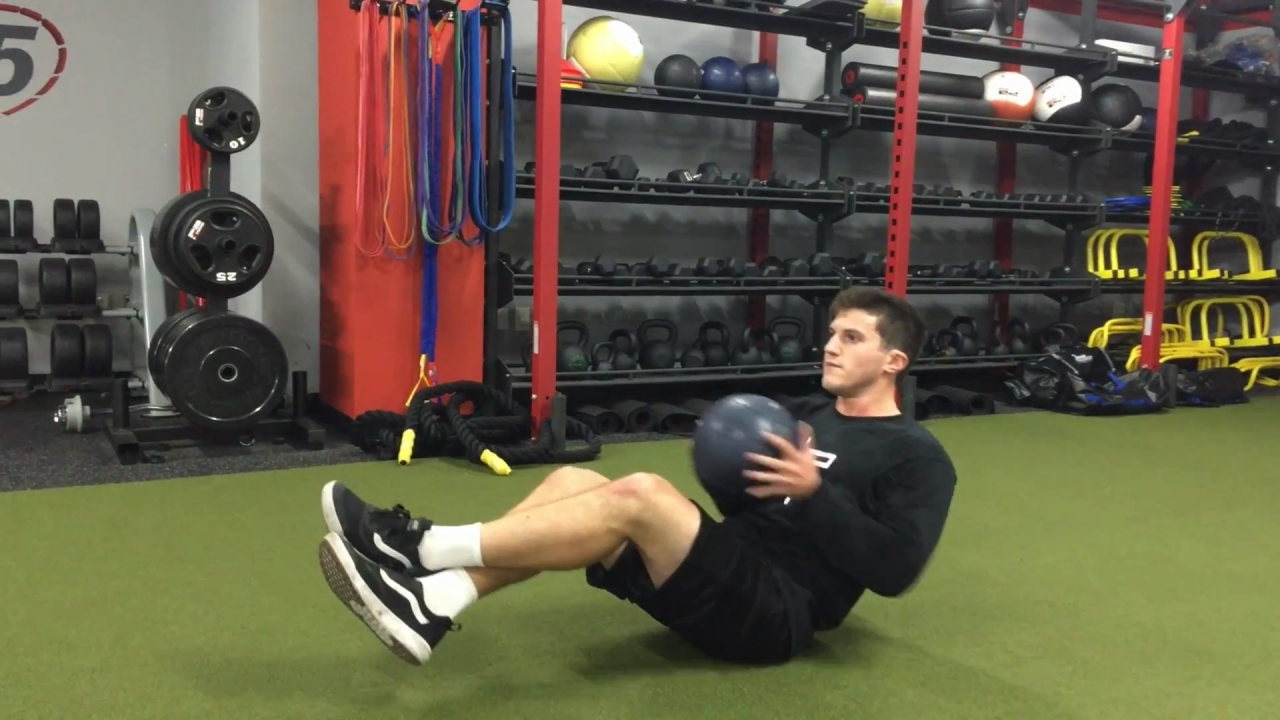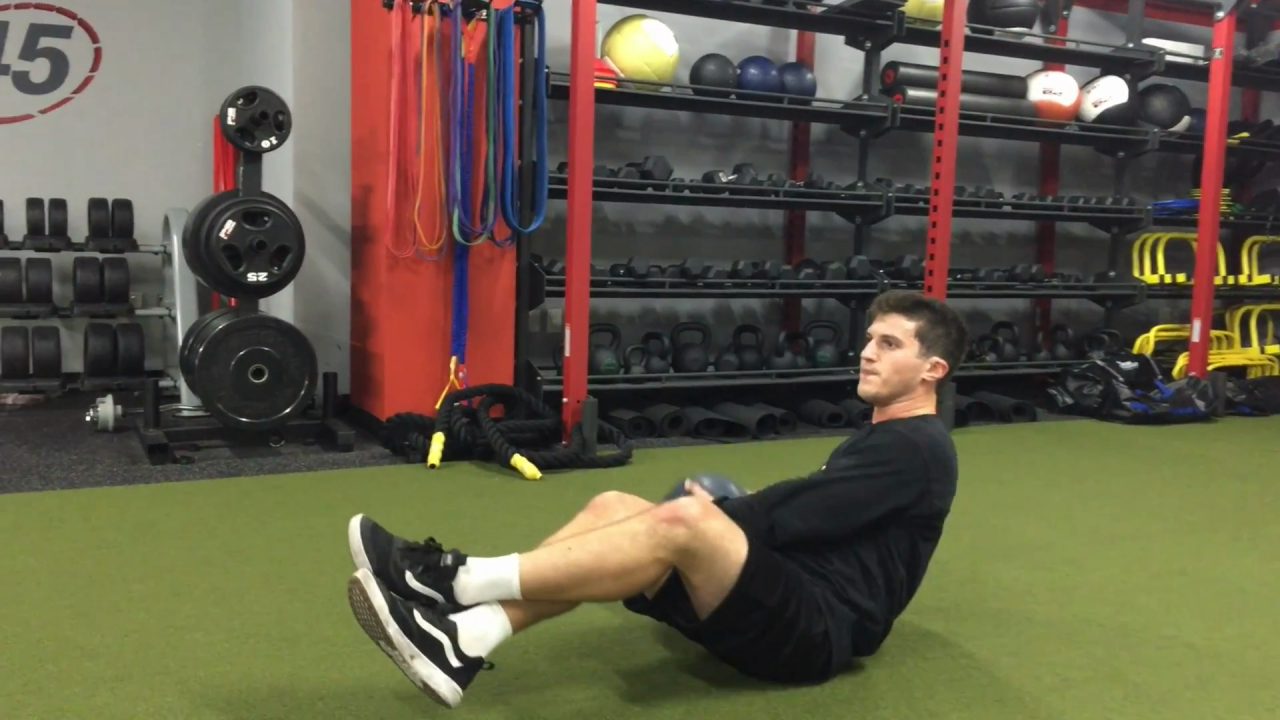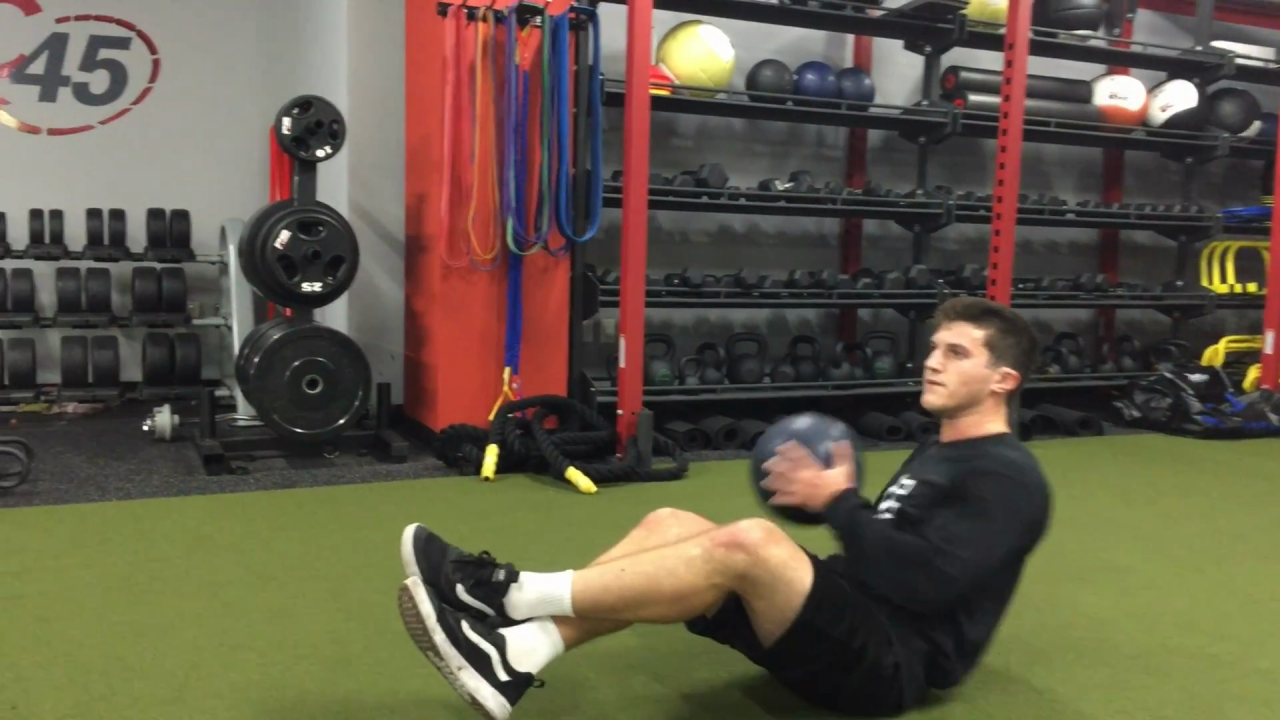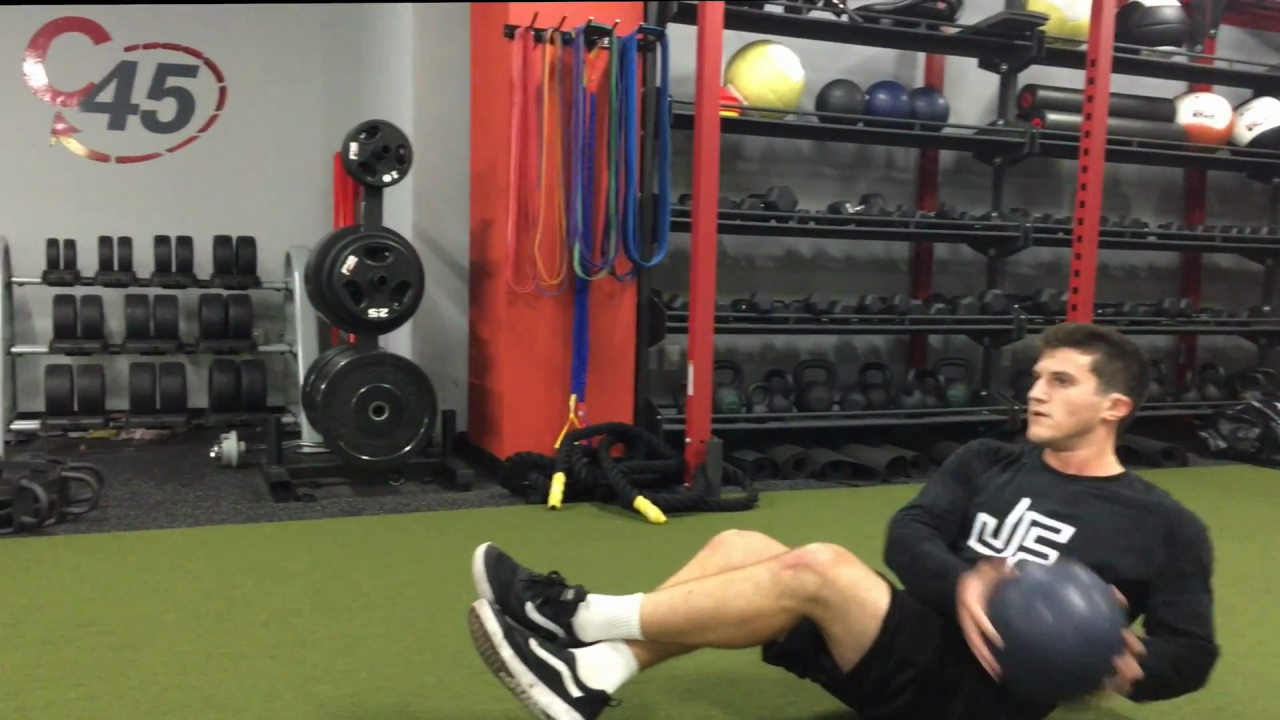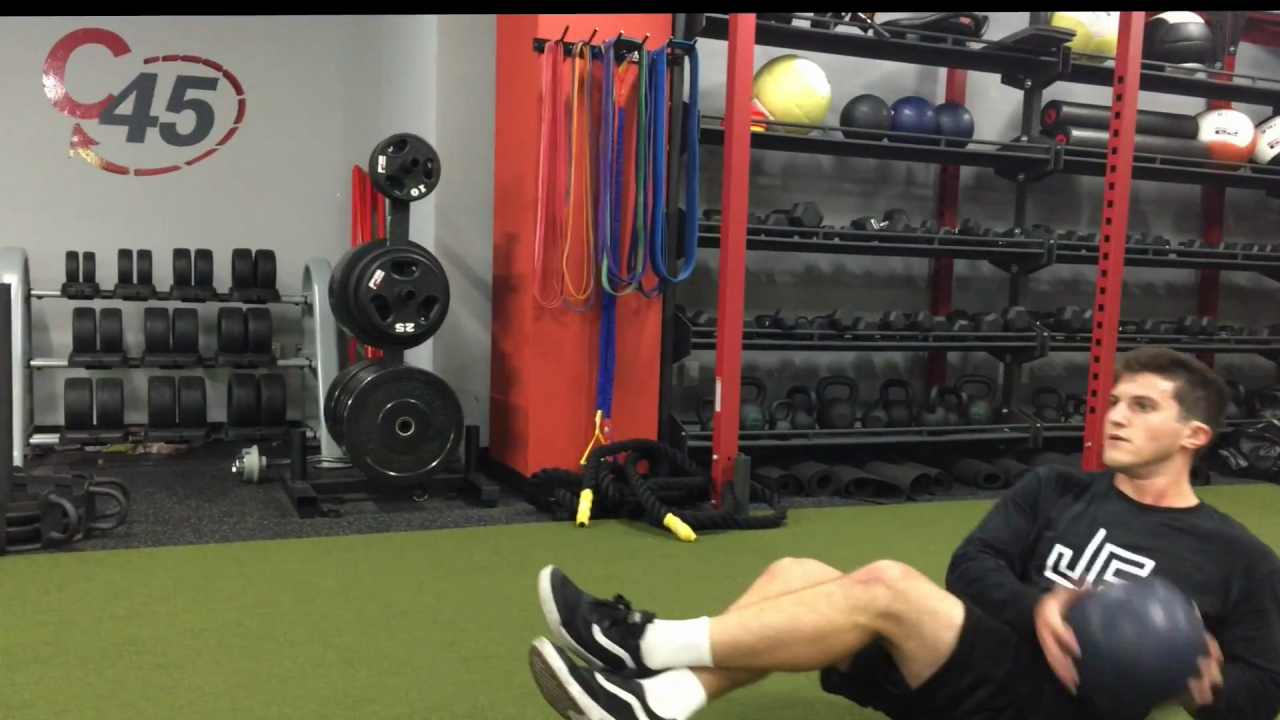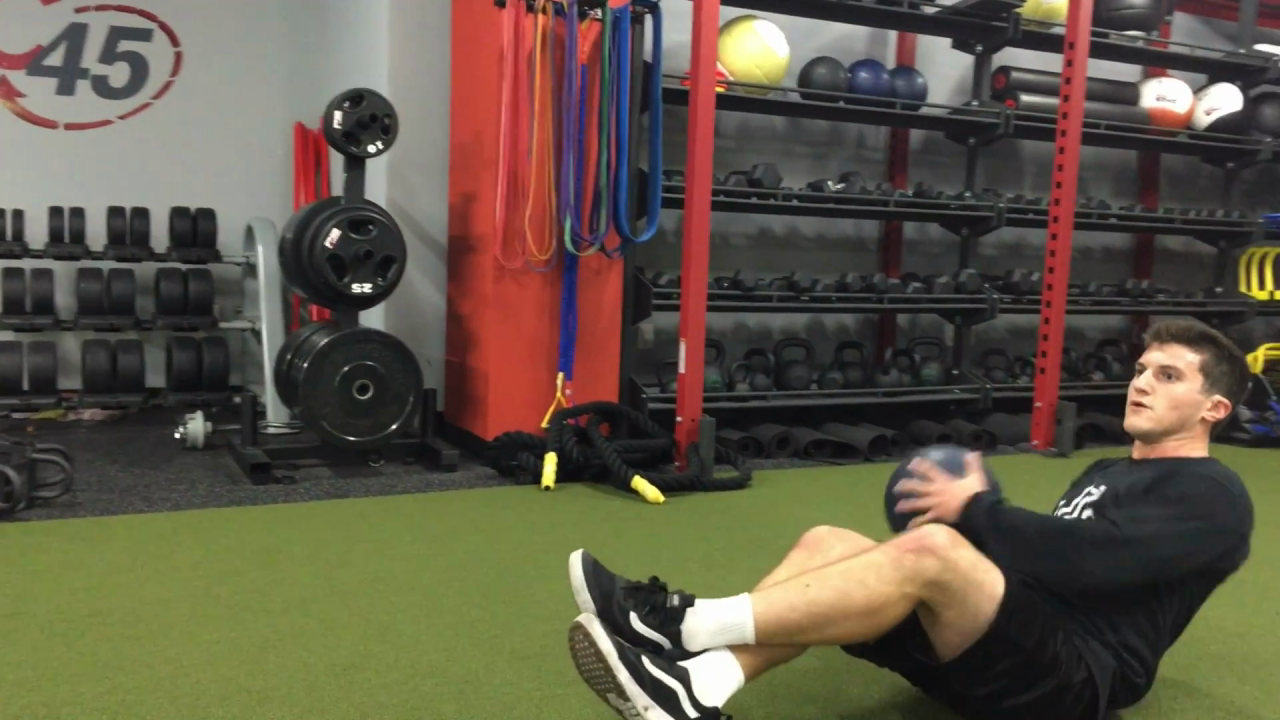
dt=0.5s
person 1, frame 1
left shoulder: (916, 456)
right shoulder: (805, 415)
left elbow: (894, 568)
left wrist: (815, 493)
left hip: (773, 611)
right hip: (730, 571)
left knee: (642, 493)
right knee: (573, 481)
left ankle: (432, 547)
right ankle: (431, 605)
person 1, frame 2
left shoulder: (915, 449)
right shoulder: (883, 435)
left elbow: (799, 514)
left wrist: (715, 518)
right wrist: (731, 520)
left hip: (814, 629)
right hip: (777, 596)
left knee: (688, 517)
right knee: (616, 507)
left ankle: (467, 579)
right ankle: (462, 641)
person 1, frame 3
left shoulder: (1007, 478)
right shoulder: (939, 453)
left elbow: (926, 583)
left wrist: (841, 504)
right wrist: (837, 497)
left hip: (886, 660)
right hip: (842, 620)
left knee: (751, 540)
right knee: (670, 525)
left ankle: (520, 593)
right ankle: (515, 655)
person 1, frame 4
left shoulder: (1163, 527)
right shoulder: (988, 463)
left elbow: (1192, 650)
right elbow: (905, 537)
right wrist: (961, 582)
right hip: (927, 647)
left knee: (819, 567)
right knee: (738, 547)
left ankle: (589, 617)
person 1, frame 5
right shoulder: (1056, 490)
right elbow: (971, 567)
right wrist: (1036, 609)
left knee: (888, 585)
right knee: (798, 575)
left ankle: (654, 644)
person 1, frame 6
left shoulder: (1209, 494)
right shoulder: (1108, 471)
left elbow: (1090, 560)
left wrist: (979, 510)
right wrist: (977, 518)
right hip: (1002, 645)
left knee: (932, 547)
right knee: (829, 543)
left ankle: (691, 622)
